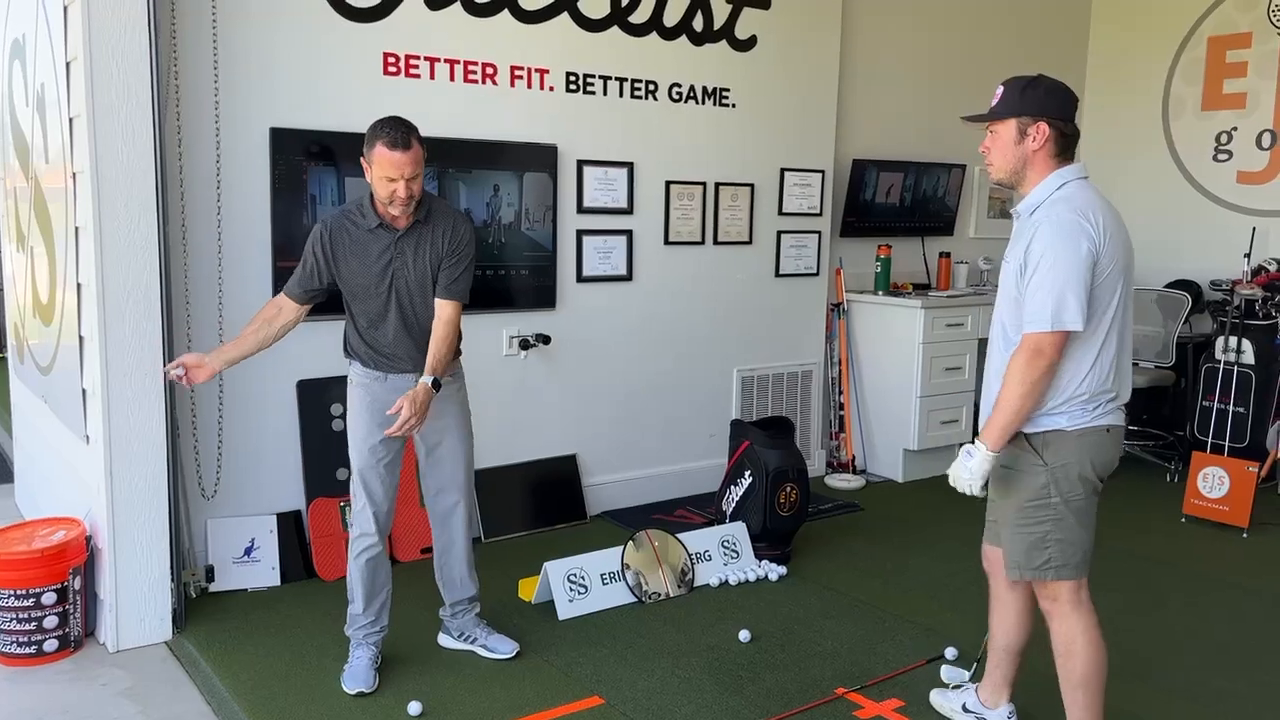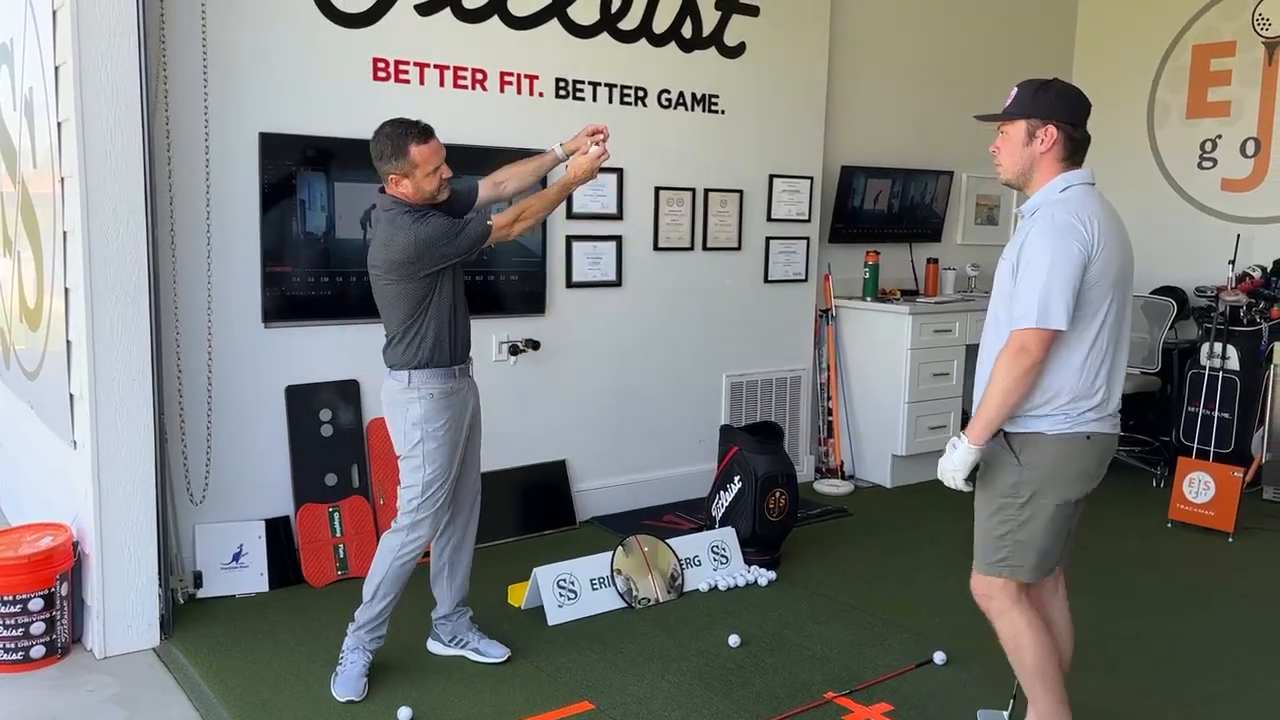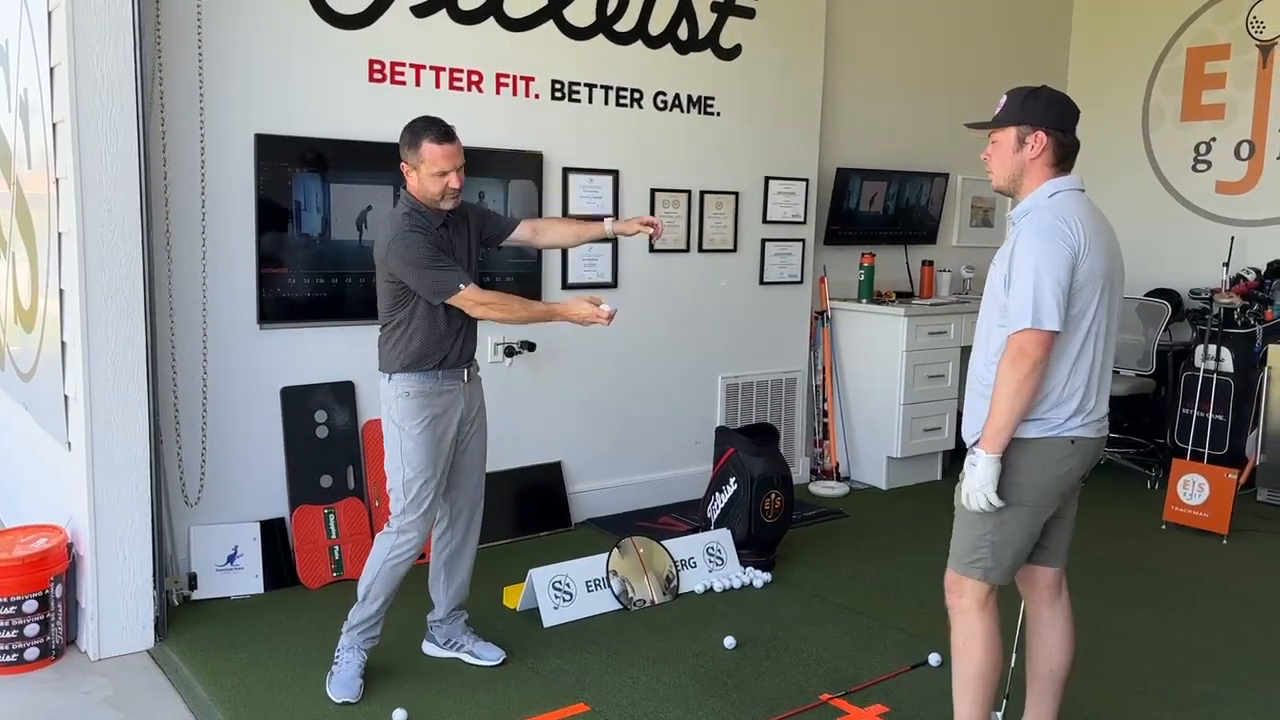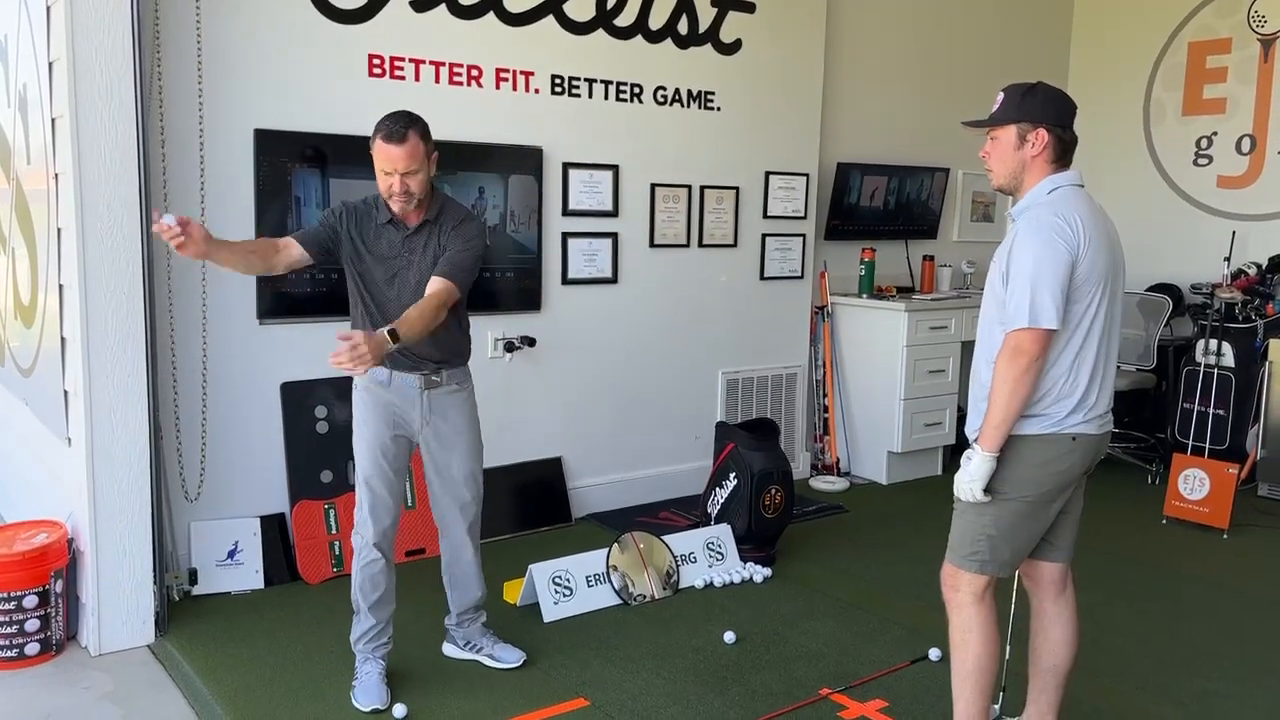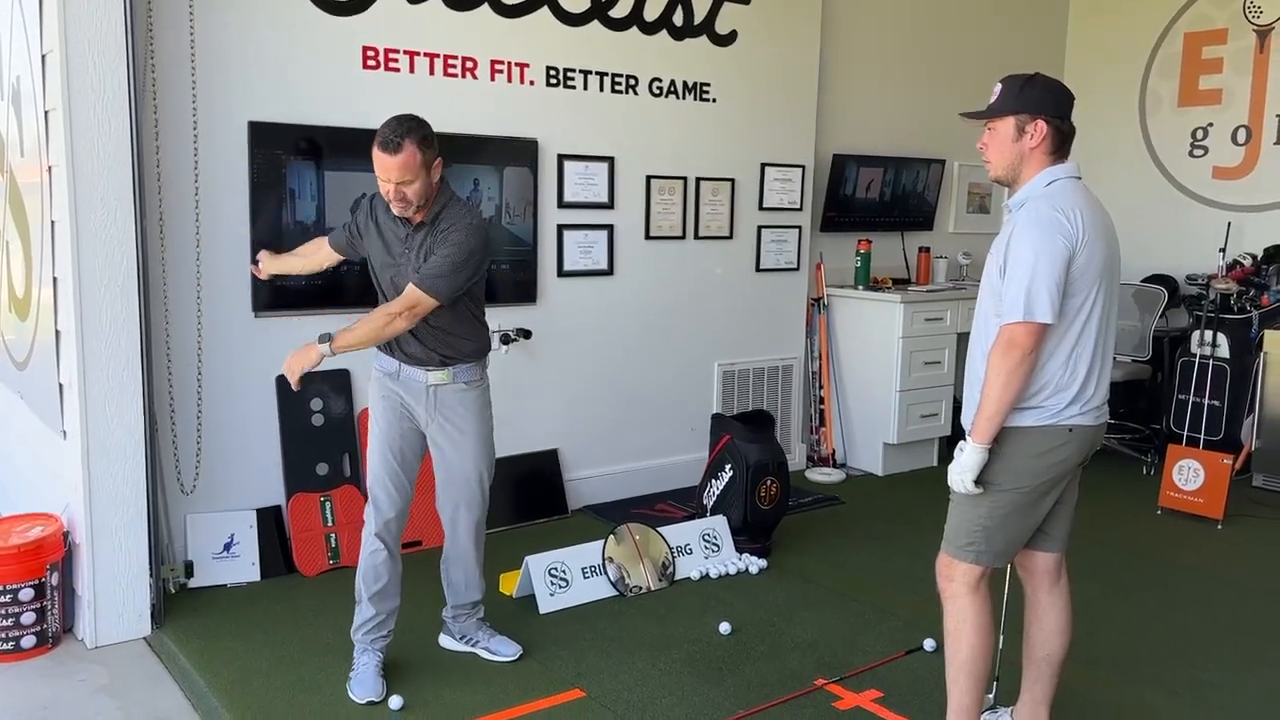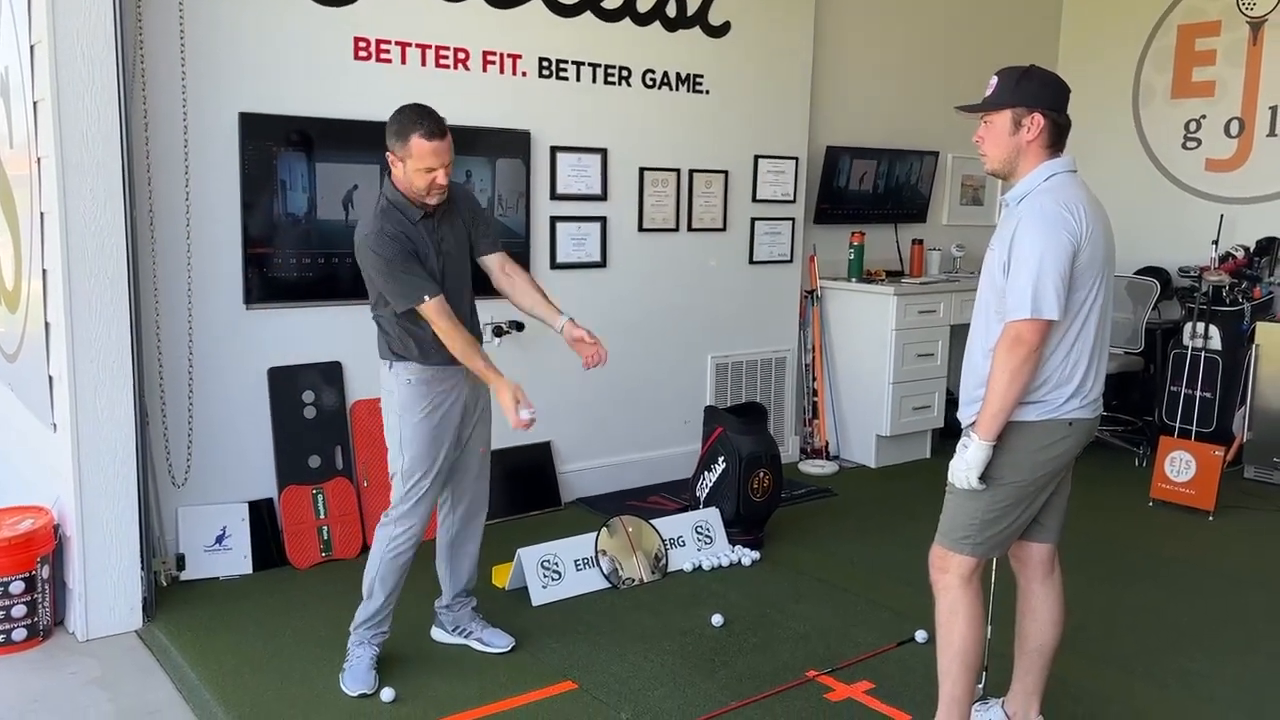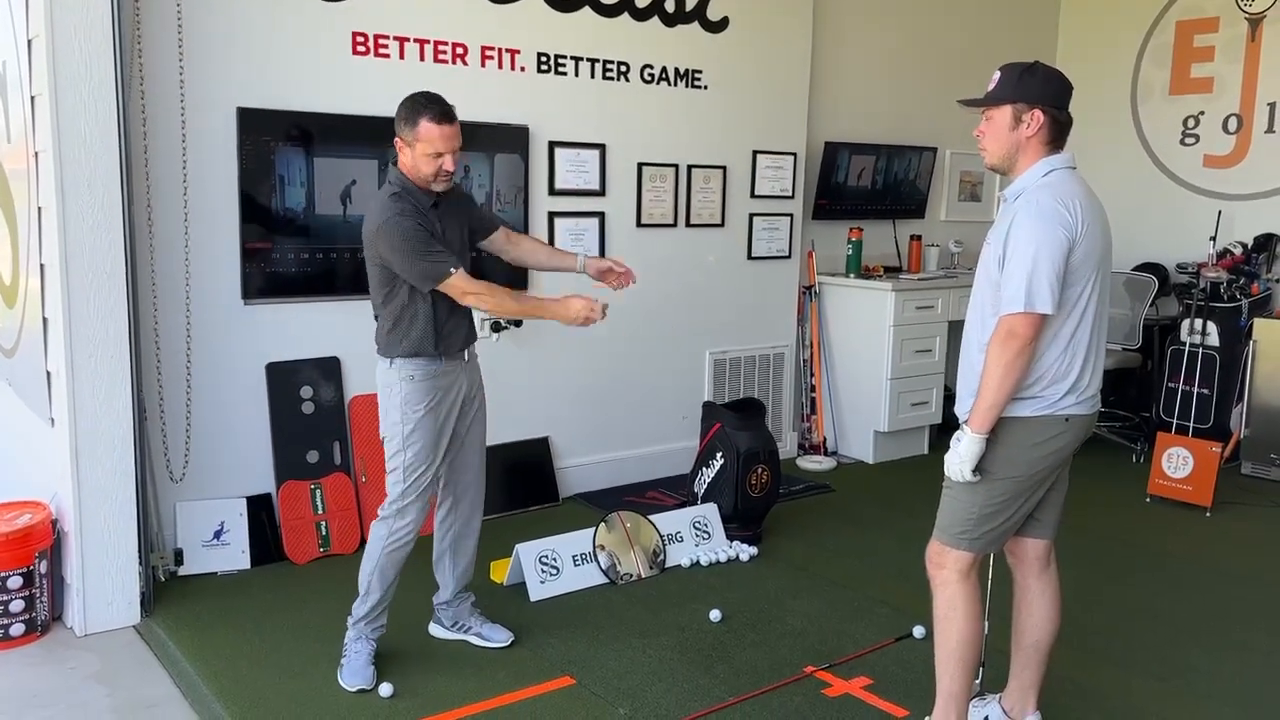
dt=0.7s
person 1, frame 1
left shoulder: (1061, 220)
right shoulder: (1062, 209)
left elbow: (1041, 351)
left wrist: (984, 444)
left hip: (1050, 438)
right hip: (1044, 432)
left knee: (1059, 593)
right knee: (1004, 564)
person 1, frame 2
left shoulder: (1058, 220)
right shoulder: (1083, 211)
left elbow: (1028, 347)
left wrist: (968, 440)
left hip: (1038, 439)
right hip: (1065, 432)
left knee: (998, 588)
right knee: (1041, 584)
person 1, frame 3
left shoulder: (1045, 224)
right shoulder: (1081, 217)
left elbow: (1029, 349)
left wrist: (988, 452)
left hip: (1029, 442)
right hip: (1066, 436)
left knee: (968, 590)
right knee: (1043, 586)
person 1, frame 4
left shoulder: (1045, 221)
right shoulder: (1083, 213)
left elbow: (1025, 347)
left wrist: (984, 449)
left hip: (1033, 440)
right hip: (1070, 432)
left knee: (965, 582)
right knee: (1048, 579)
person 1, frame 5
left shoulder: (1043, 213)
right shoulder: (1077, 205)
left elbow: (1020, 339)
left wrist: (977, 440)
left hip: (1027, 431)
right hip: (1064, 422)
left knee: (959, 572)
right knee: (1043, 569)
person 1, frame 6
left shoulder: (1043, 209)
right shoulder: (1065, 199)
left elbow: (1025, 335)
left wrist: (981, 436)
left hip: (1024, 425)
right hip: (1054, 418)
left knee: (952, 565)
right knee: (1035, 560)
person 1, frame 7
left shoulder: (1041, 204)
right shoulder: (1065, 195)
left elbow: (1018, 330)
left wrist: (973, 429)
left hip: (1021, 420)
right hip: (1052, 413)
left knee: (950, 561)
right knee: (1031, 556)
person 2, frame 1
left shoulder: (453, 228)
right shoulder: (336, 231)
left elbow: (446, 315)
right elbow: (287, 306)
left wrist: (426, 387)
right wrist: (216, 360)
left hip: (438, 384)
right hip: (373, 384)
left knee: (453, 507)
right knee: (370, 520)
left ankle: (461, 620)
right ankle: (365, 640)
person 2, frame 2
left shoulder: (430, 201)
right shoulder: (411, 234)
left elbow: (497, 185)
right elbow: (510, 226)
left wrist: (562, 151)
right wrist: (570, 182)
left hip: (455, 380)
right hip: (422, 391)
left knee: (460, 510)
right knee: (417, 519)
left ankle: (451, 625)
right ankle: (359, 646)
person 2, frame 3
left shoulder: (463, 215)
right shoulder: (404, 238)
left elbow: (534, 231)
right elbow: (477, 304)
left wrist: (613, 227)
right wrist: (564, 312)
left hip: (465, 385)
right hip: (416, 393)
left knee: (462, 515)
right knee: (409, 523)
left ankle: (447, 628)
right ankle: (354, 645)
person 2, frame 4
left shoulder: (465, 228)
right shoulder: (350, 220)
left elbow: (433, 303)
right elbow: (277, 254)
left wrist: (385, 341)
right wrist: (206, 246)
left hip: (448, 386)
right hip: (375, 388)
left knee: (461, 515)
right knee: (376, 525)
left ankle: (468, 630)
right ankle: (370, 655)
person 2, frame 5
left shoulder: (464, 230)
right shoulder: (374, 211)
left elbow: (404, 314)
right elbow: (329, 248)
left wrist: (322, 347)
right wrist: (274, 263)
left hip: (459, 383)
right hip: (395, 378)
left knee: (465, 510)
right knee: (384, 514)
left ankle: (463, 623)
right ankle: (369, 646)
person 2, frame 6
left shoulder: (460, 203)
right shoulder: (379, 232)
left elbow: (503, 271)
right elbow: (438, 317)
left wrist: (563, 325)
right wrist: (499, 384)
left hip: (475, 372)
right hip: (416, 377)
left knee: (467, 503)
right knee: (409, 511)
left ankle: (456, 614)
right ankle: (366, 640)
person 2, frame 7
left shoulder: (452, 196)
right shoulder: (391, 218)
left elbow: (508, 242)
right elbow: (467, 293)
left wrist: (585, 265)
right wrist: (555, 309)
left hip: (464, 369)
right hip: (414, 376)
left knee: (465, 498)
right knee: (404, 510)
left ankle: (453, 609)
right ankle: (362, 634)
